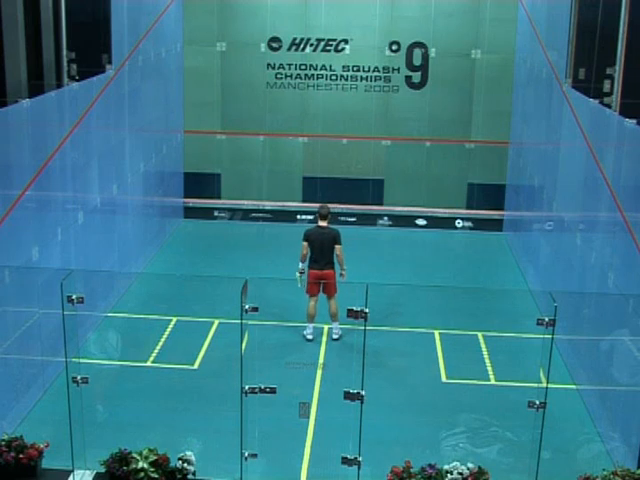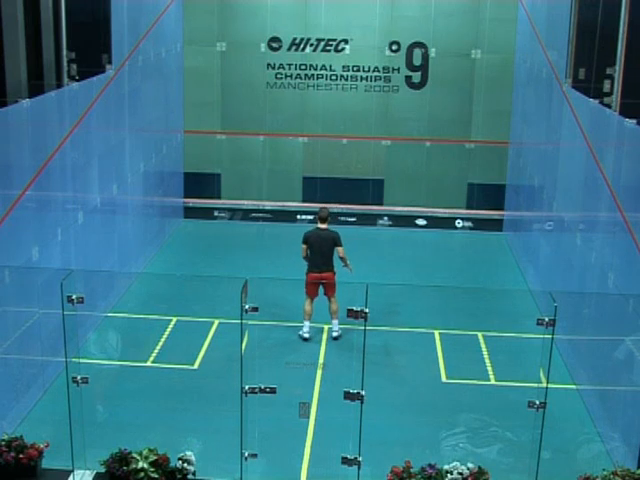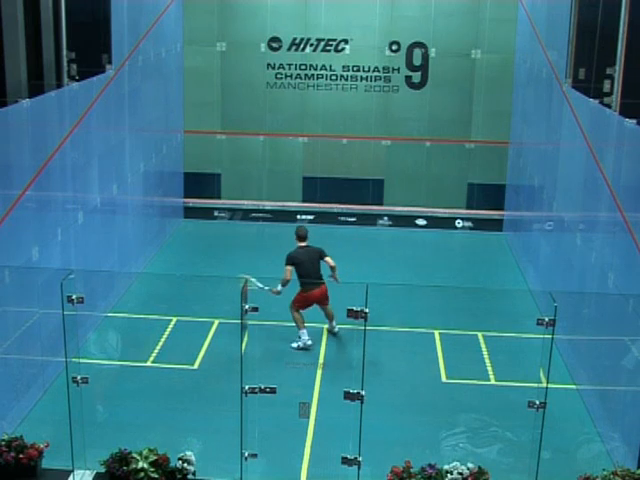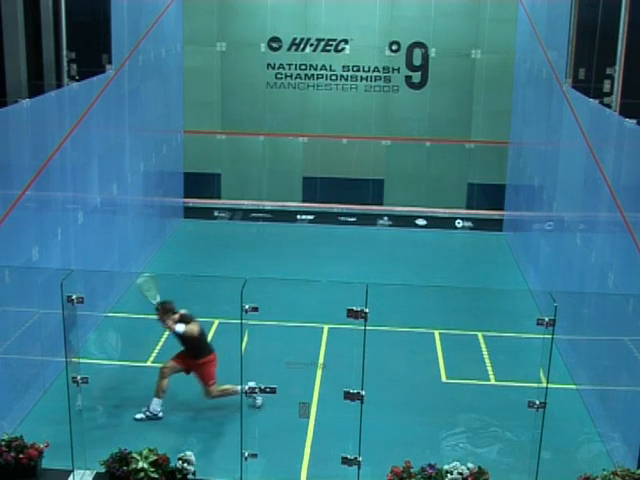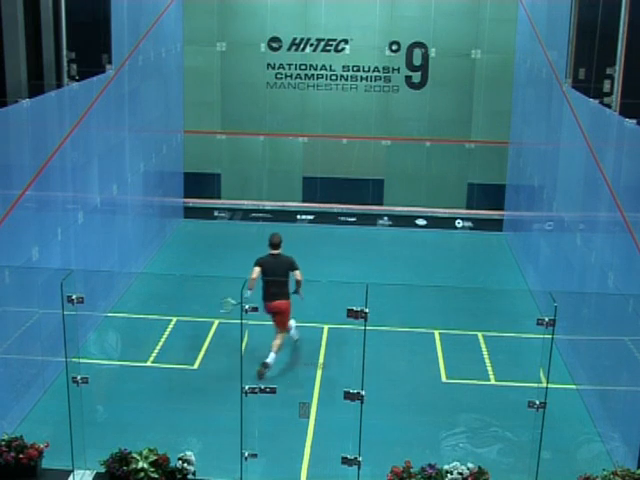
dt=1s
person 1, frame 1
left shoulder: (308, 232)
right shoulder: (335, 233)
left elbow: (304, 253)
right elbow: (338, 253)
left wrist: (301, 266)
right wrist: (343, 269)
left hip: (313, 271)
right hip: (329, 271)
left knee: (312, 300)
right knee: (332, 300)
left ankle: (309, 331)
right ankle: (336, 332)
person 1, frame 2
left shoulder: (308, 234)
right shoulder: (334, 235)
left elbow: (304, 255)
right elbow: (341, 254)
right wrist: (347, 263)
left hip: (312, 273)
right hip: (328, 273)
left knee: (309, 300)
right knee: (332, 299)
left ankle: (306, 330)
right ankle: (335, 329)
person 1, frame 3
left shoulder: (292, 255)
right shoulder: (318, 250)
left elbow: (287, 277)
right elbow: (333, 264)
left wrist: (279, 288)
right wrist: (334, 274)
left hip: (307, 292)
right hip: (322, 288)
left knee: (294, 309)
right knee: (325, 306)
left ankle: (305, 339)
right ankle: (333, 327)
person 1, frame 4
left shoulder: (187, 319)
right shoulder: (181, 316)
left elbow: (195, 331)
left wrist: (176, 327)
left hip: (205, 358)
right hip: (190, 355)
left knee: (212, 392)
right knee: (164, 370)
right ankle: (154, 410)
person 1, frame 5
left shoulder: (261, 260)
right shoulder: (289, 260)
left elbow: (253, 277)
right elbow: (298, 279)
left wrist: (248, 295)
right wrist: (298, 290)
left hip: (268, 303)
right hip: (282, 302)
left knee: (285, 322)
right knee: (280, 334)
left ankle: (293, 335)
right ankle: (268, 361)
